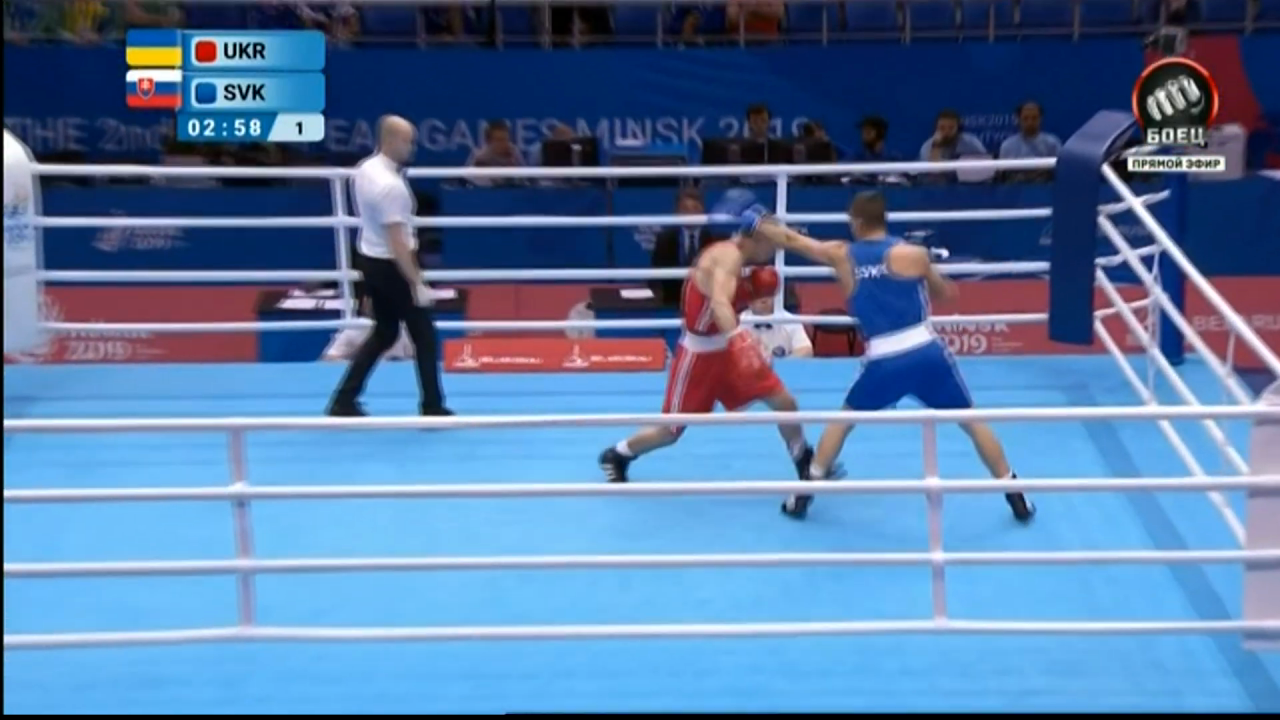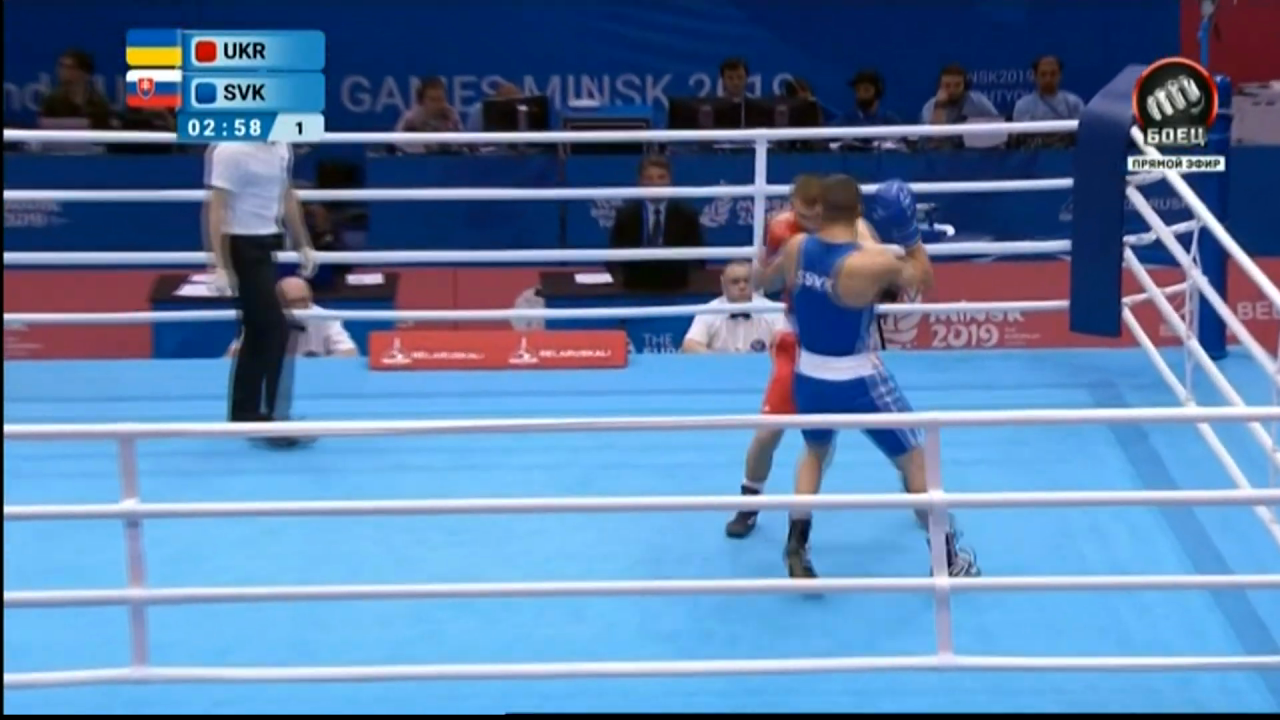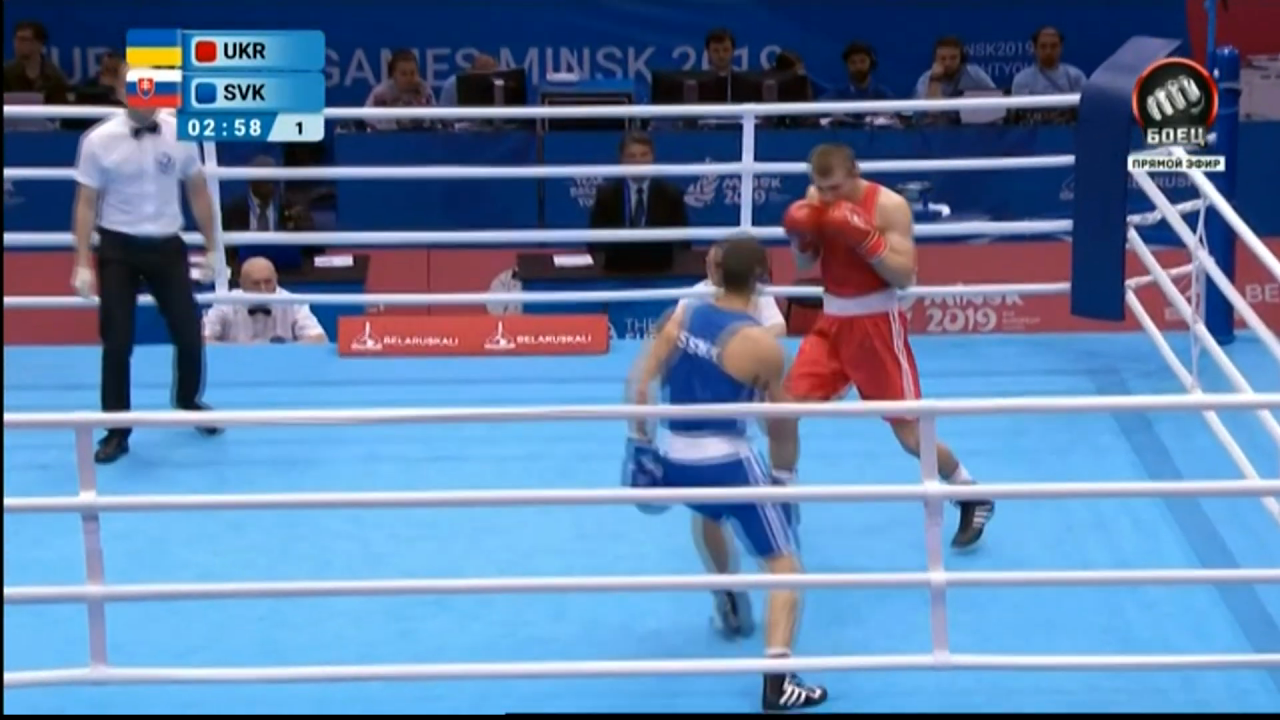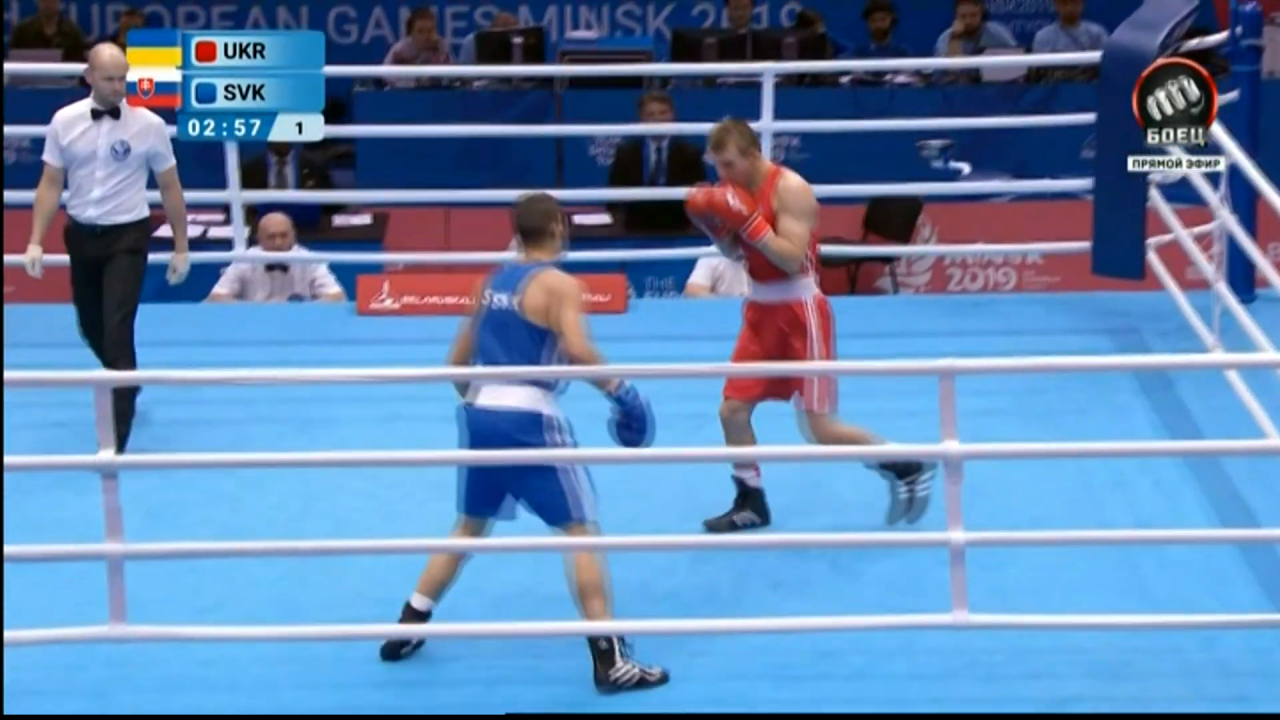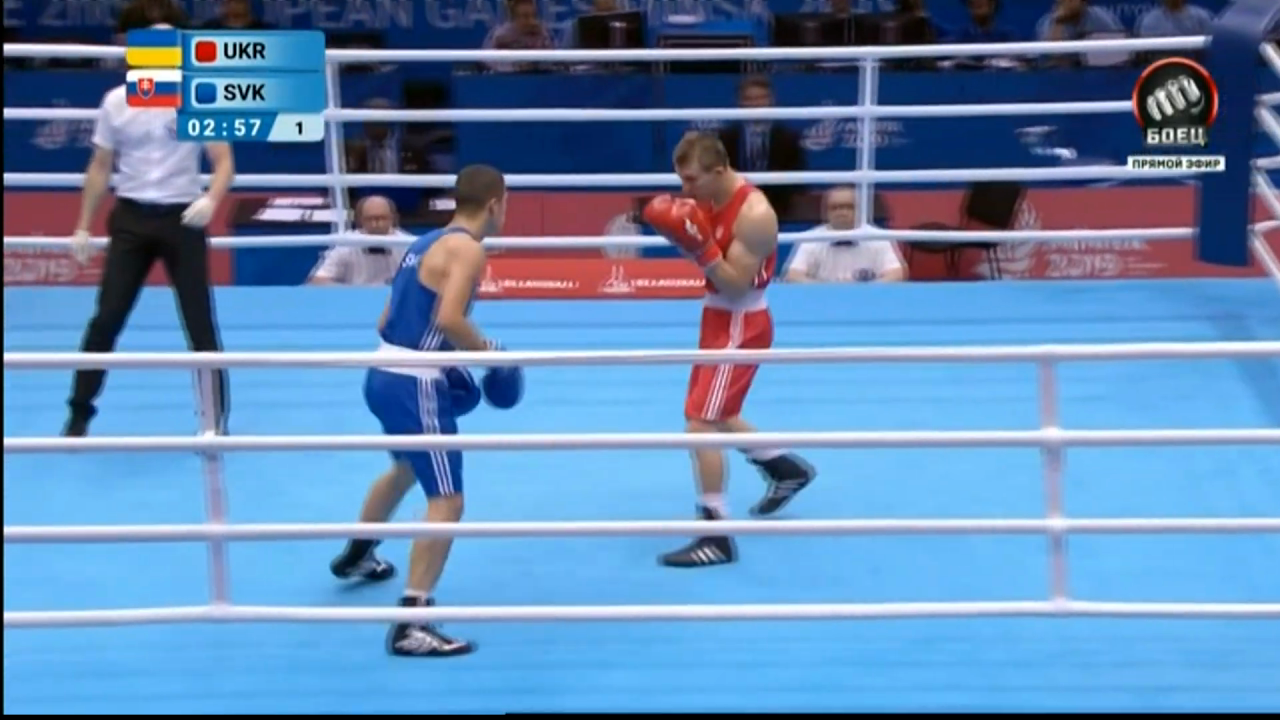
dt=0.4s
person 1, frame 1
left shoulder: (845, 255)
right shoulder: (914, 253)
right elbow: (947, 292)
left hip: (881, 362)
right hip: (922, 355)
left knee: (843, 420)
right knee: (974, 425)
left ankle: (803, 495)
right ankle: (1015, 497)
person 1, frame 2
left shoulder: (796, 248)
right shoulder: (874, 263)
left elbow: (786, 279)
right elbow: (918, 278)
right wrist: (910, 234)
left hip: (810, 380)
right hip: (859, 382)
left knee: (815, 454)
right knee: (912, 458)
left ankle: (797, 544)
right ankle: (946, 554)
person 1, frame 3
left shoulder: (681, 318)
right shoulder: (761, 345)
left elbow: (640, 386)
right elbow: (783, 428)
left wrist: (641, 446)
right wrist: (784, 472)
left hip: (676, 462)
right hip: (726, 466)
left knee: (708, 511)
right knee: (781, 563)
left ankle: (730, 604)
right ankle: (779, 683)
person 1, frame 4
left shoulder: (495, 285)
right shoulder: (561, 284)
left elbow: (457, 359)
right elbow: (577, 350)
right wrist: (621, 391)
left hip: (481, 418)
right hip: (530, 423)
left knee: (469, 529)
right knee: (582, 535)
left ankle: (408, 628)
right ankle: (609, 658)
person 1, frame 5
left shoulder: (427, 243)
right shoulder: (467, 249)
right elbow: (449, 321)
right wrist: (496, 355)
left hip: (384, 374)
right hip: (411, 385)
left knee: (407, 466)
right knee: (447, 504)
left ankle: (356, 553)
right ankle: (410, 625)
person 2, frame 1
left shoulder: (733, 253)
right shoulder: (724, 257)
right elbow: (720, 302)
left wrist: (749, 288)
right wrist: (738, 342)
left hip: (725, 343)
right hip: (701, 354)
left knee: (785, 404)
right knee: (670, 431)
left ankle: (806, 464)
right ankle: (616, 456)
person 2, frame 2
right shoulder: (781, 224)
right elbow: (764, 283)
right wrist: (774, 254)
right hip: (796, 336)
right knee: (769, 428)
right ankle: (749, 500)
person 2, frame 3
left shoulder: (888, 205)
right shoulder: (819, 199)
left elbow: (904, 275)
right elbow: (801, 263)
left wrist: (863, 237)
right wrist: (798, 236)
left hip: (878, 323)
right hip: (834, 322)
left knee: (909, 433)
left ankle: (973, 503)
person 2, frame 4
left shoulder: (788, 190)
right shoulder: (738, 189)
left elbow: (791, 261)
left wrist: (746, 223)
right wrist: (715, 224)
left hip: (799, 313)
right hip: (761, 311)
left knee: (821, 429)
right knee: (732, 411)
left ankle: (908, 469)
right ankle: (751, 503)
person 2, frame 5
left shoulder: (753, 212)
right shoulder: (716, 198)
left elbow: (733, 284)
right elbow: (697, 252)
left wrist: (699, 239)
right wrist: (675, 231)
left hip: (738, 325)
right hip: (718, 317)
left knee: (700, 426)
right knee: (714, 415)
left ankle: (716, 537)
right ankle: (787, 467)
person 3, frame 1
left shoulder: (367, 168)
right shoulder: (388, 183)
right elbow: (397, 241)
right wrist: (417, 282)
left hip: (373, 259)
right hip: (389, 264)
left knee: (384, 333)
right knee: (423, 334)
left ankle: (345, 400)
right ankle: (433, 408)
person 3, frame 2
left shoulder: (280, 145)
right shoulder: (232, 149)
left elbow: (286, 198)
right elbow: (216, 207)
left wrist: (304, 245)
right wrist: (219, 264)
left hip: (264, 245)
right hip: (241, 247)
left knee: (259, 334)
right knee: (272, 333)
left ankle: (245, 413)
right ankle: (261, 419)
person 3, frame 3
left shoulder: (181, 134)
right shoulder: (98, 141)
left elbow: (198, 192)
right elbow: (86, 204)
left wrist: (210, 248)
right wrist: (82, 264)
left hip: (166, 247)
right hip: (117, 249)
left knee: (188, 334)
right knee: (116, 343)
left ankle: (189, 402)
right ankle: (118, 430)
person 3, frame 4
left shoulder: (150, 125)
right shoulder: (64, 121)
left elbow: (170, 188)
right elbow: (50, 185)
left wrist: (181, 247)
right wrist: (36, 241)
left hip: (127, 238)
right hip: (81, 236)
left knee: (116, 332)
right knee: (92, 330)
left ankle: (118, 434)
right ankle: (124, 389)
person 3, frame 5
right shoulder: (116, 102)
left elbow: (223, 162)
right elbow: (98, 167)
left wrist: (211, 200)
right wrist: (84, 227)
left hip: (183, 217)
right hip: (131, 217)
left knee: (199, 322)
right knee: (107, 319)
left ankle: (217, 416)
right ankle: (80, 410)
